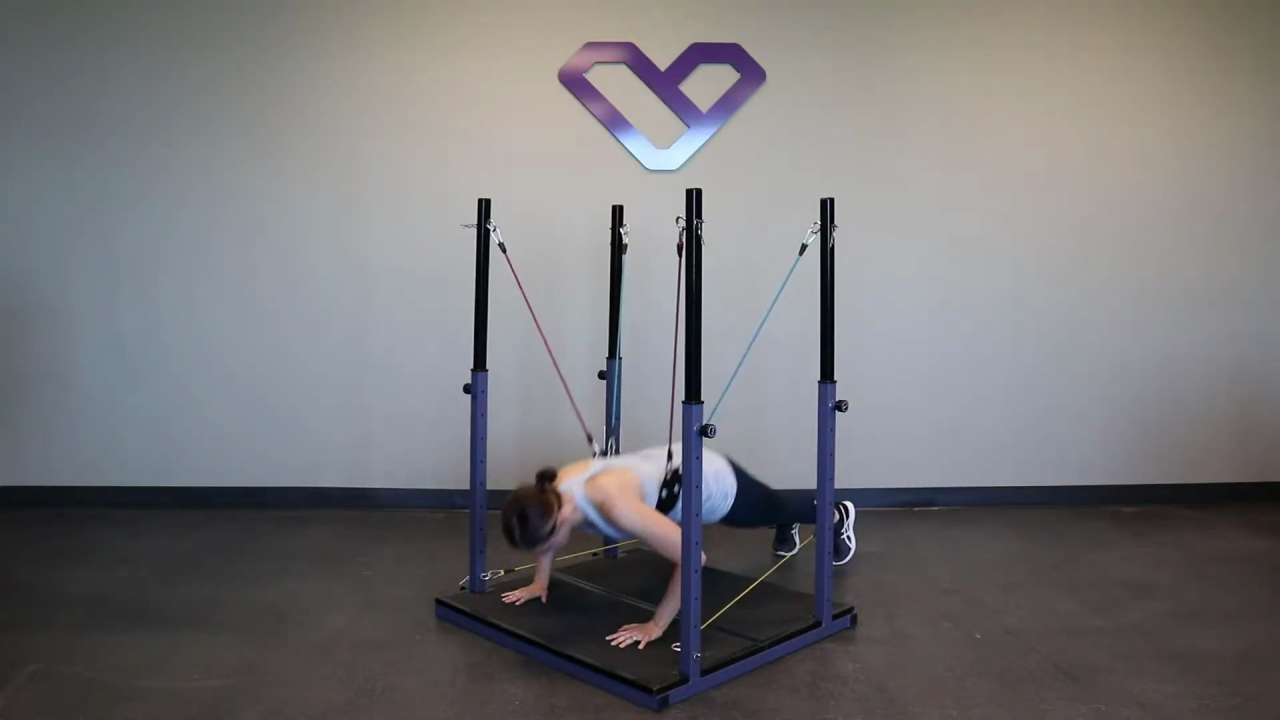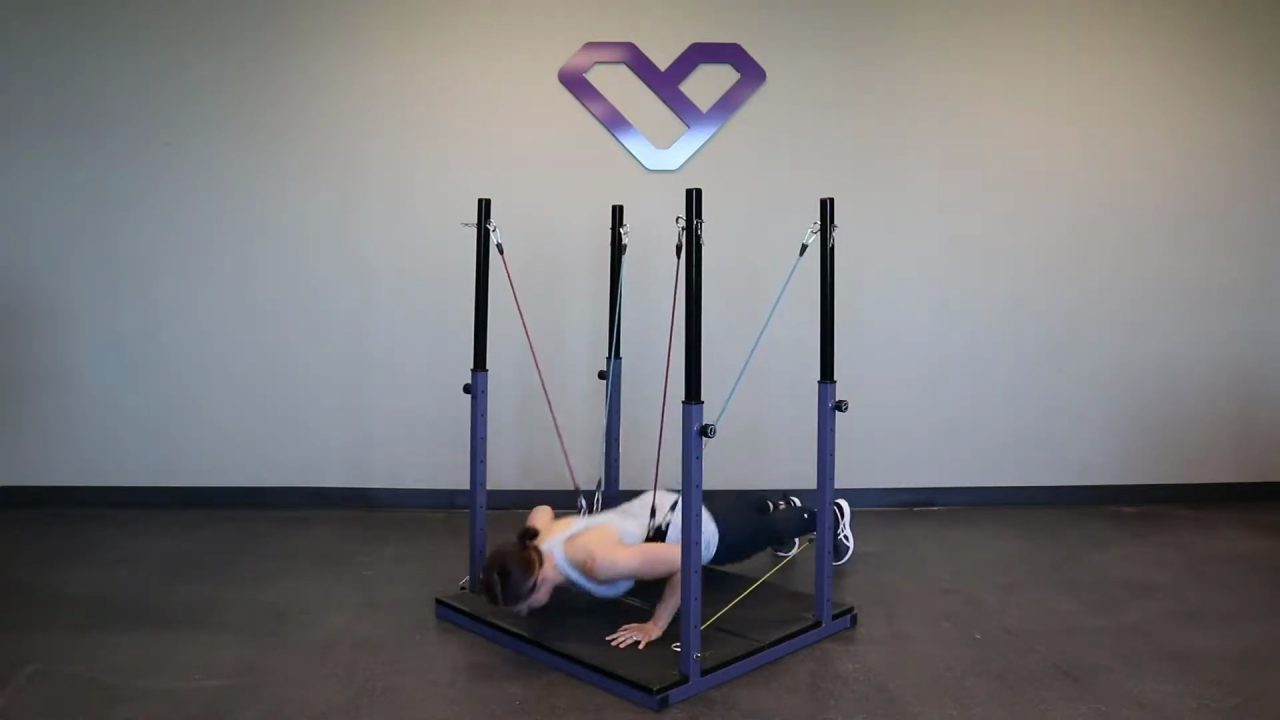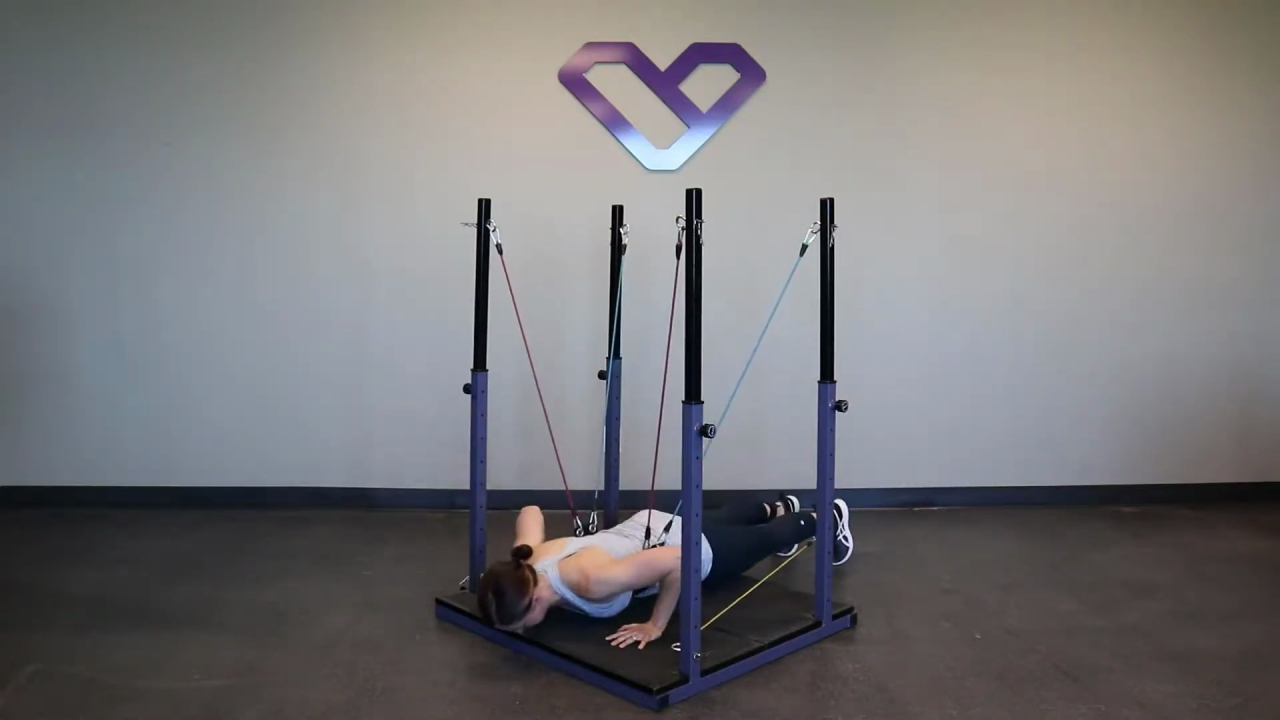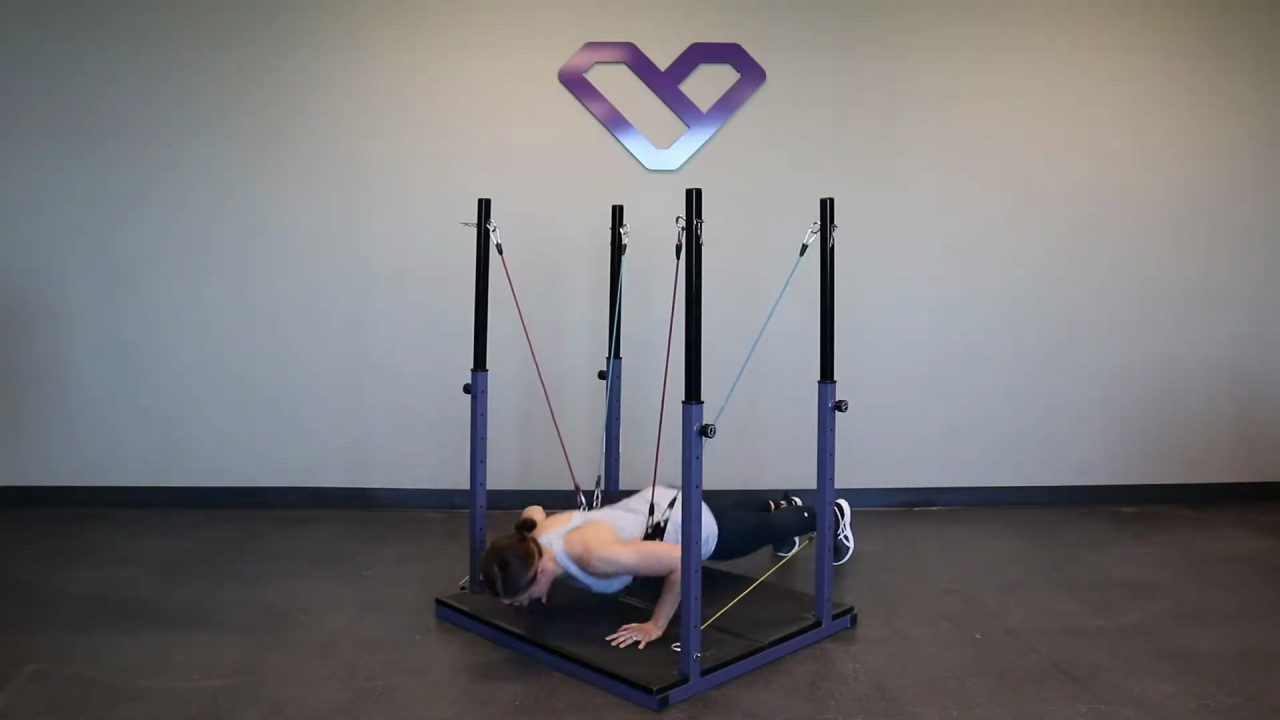
dt=0.2s
person 1, frame 1
left shoulder: (610, 502)
right shoulder: (555, 494)
left wrist: (655, 625)
right wrist: (539, 581)
left hip: (710, 485)
right hip: (671, 471)
left knee: (779, 510)
left ankle: (838, 517)
right ankle: (786, 528)
person 1, frame 2
left shoulder: (595, 560)
right shoulder: (536, 546)
left elbow: (686, 563)
right elbow: (541, 509)
left wrist: (655, 626)
right wrist: (528, 599)
right hip: (651, 513)
left knee: (769, 531)
right knee: (738, 511)
left ankle: (833, 516)
right ankle: (780, 504)
person 1, frame 3
left shoulder: (590, 580)
right shoulder: (529, 568)
left elbow: (678, 561)
right elbow: (530, 509)
left wrist: (655, 626)
right hip: (642, 530)
left knee: (765, 540)
right knee: (723, 520)
left ankle: (830, 518)
right ankle: (779, 508)
person 1, frame 4
left shoulder: (593, 555)
right shoulder: (534, 542)
left elbow: (681, 560)
right elbow: (533, 508)
left wrist: (656, 625)
right wrist: (535, 591)
right hip: (649, 507)
left knee: (769, 529)
right knee: (732, 511)
left ankle: (832, 517)
right ankle: (781, 504)
